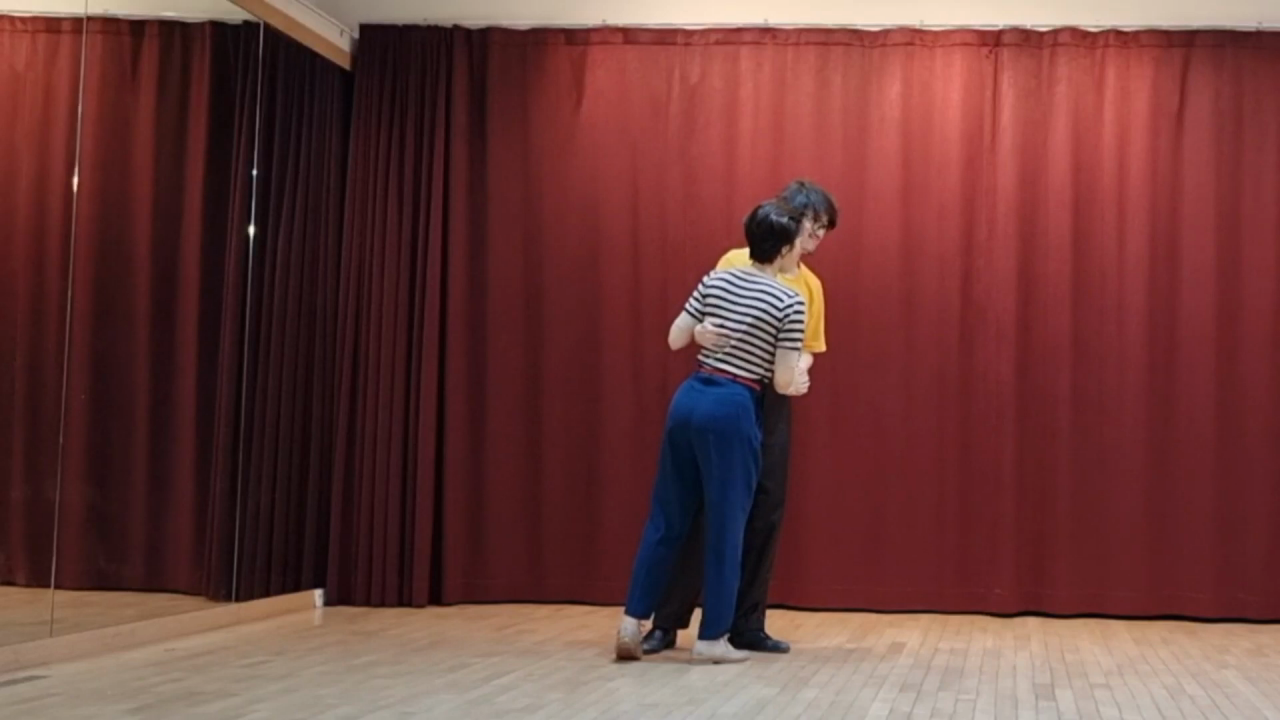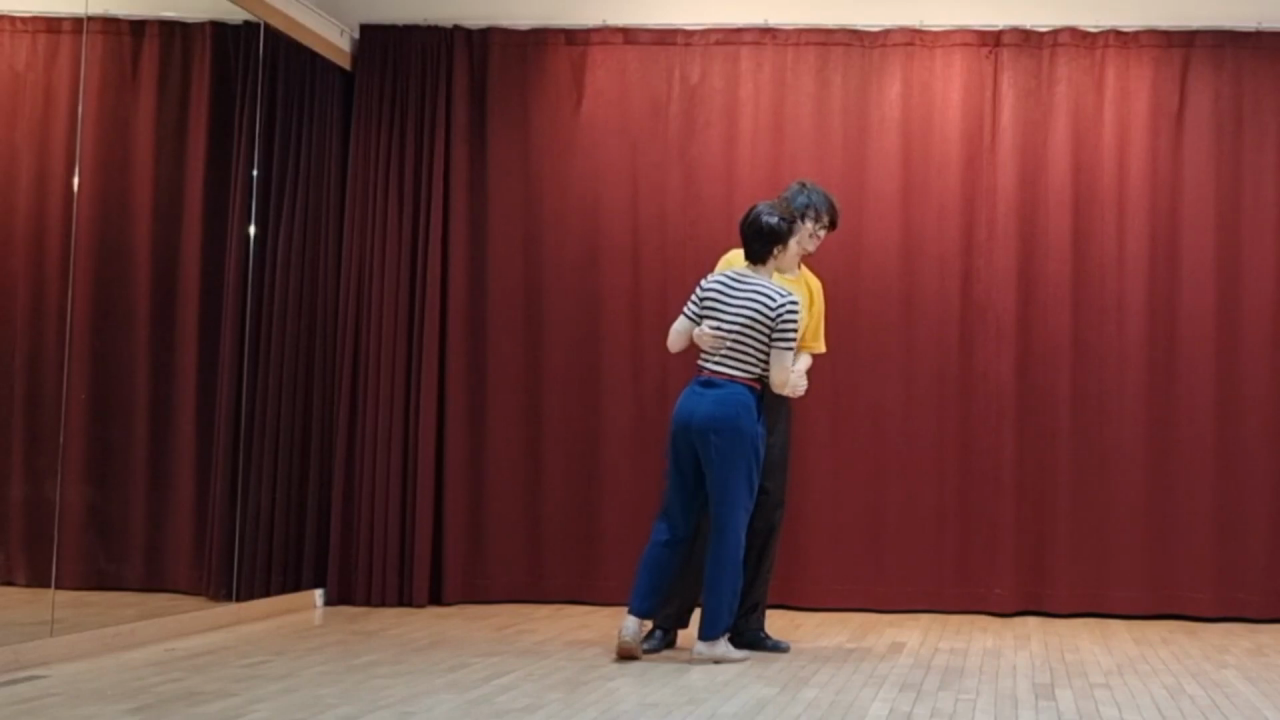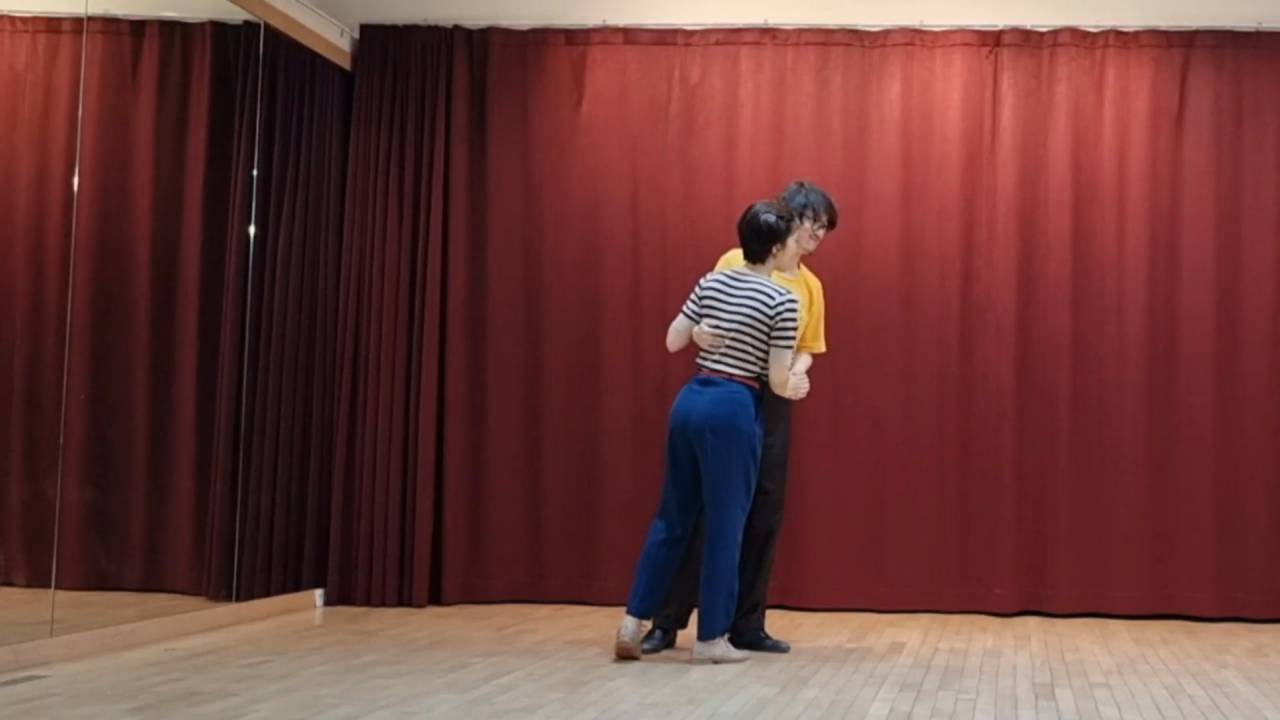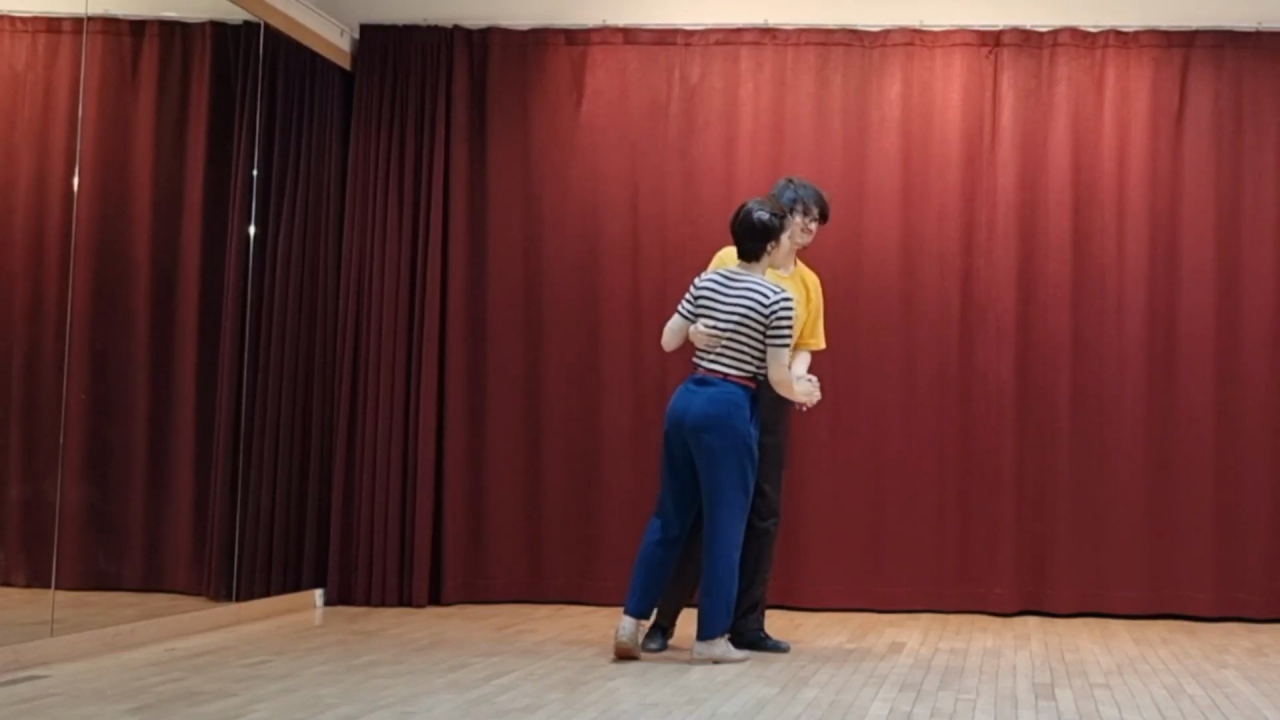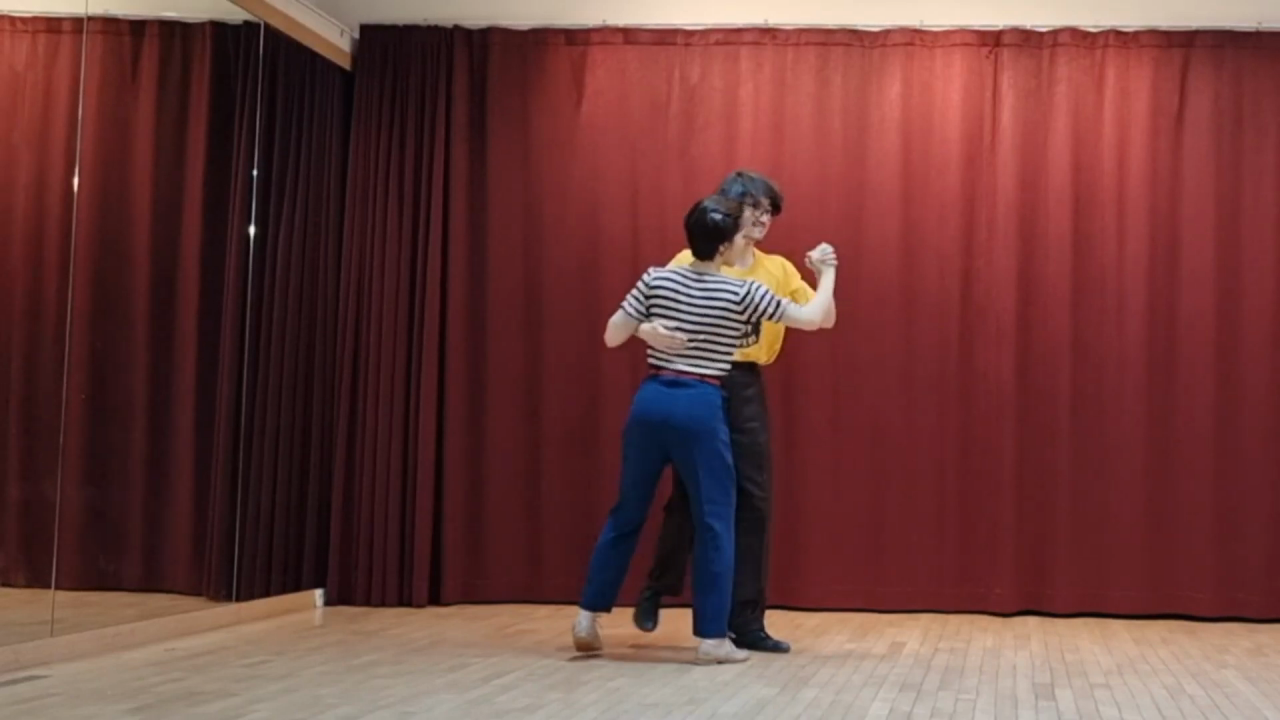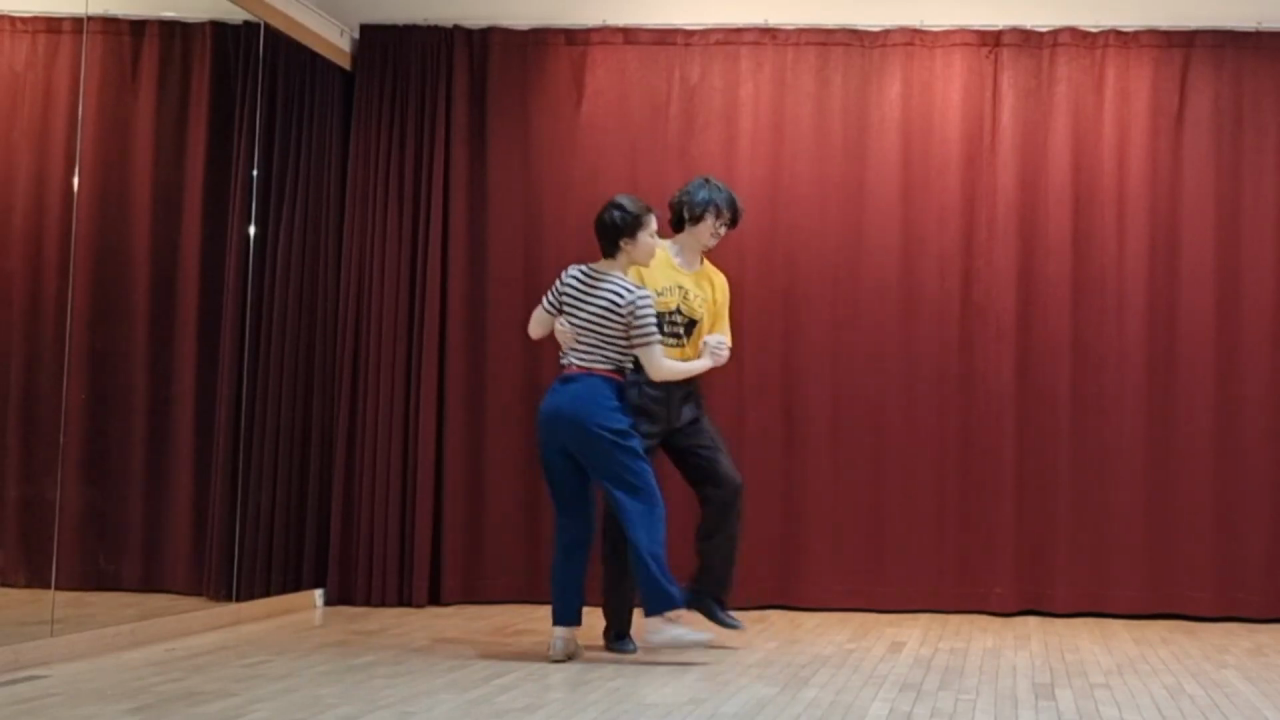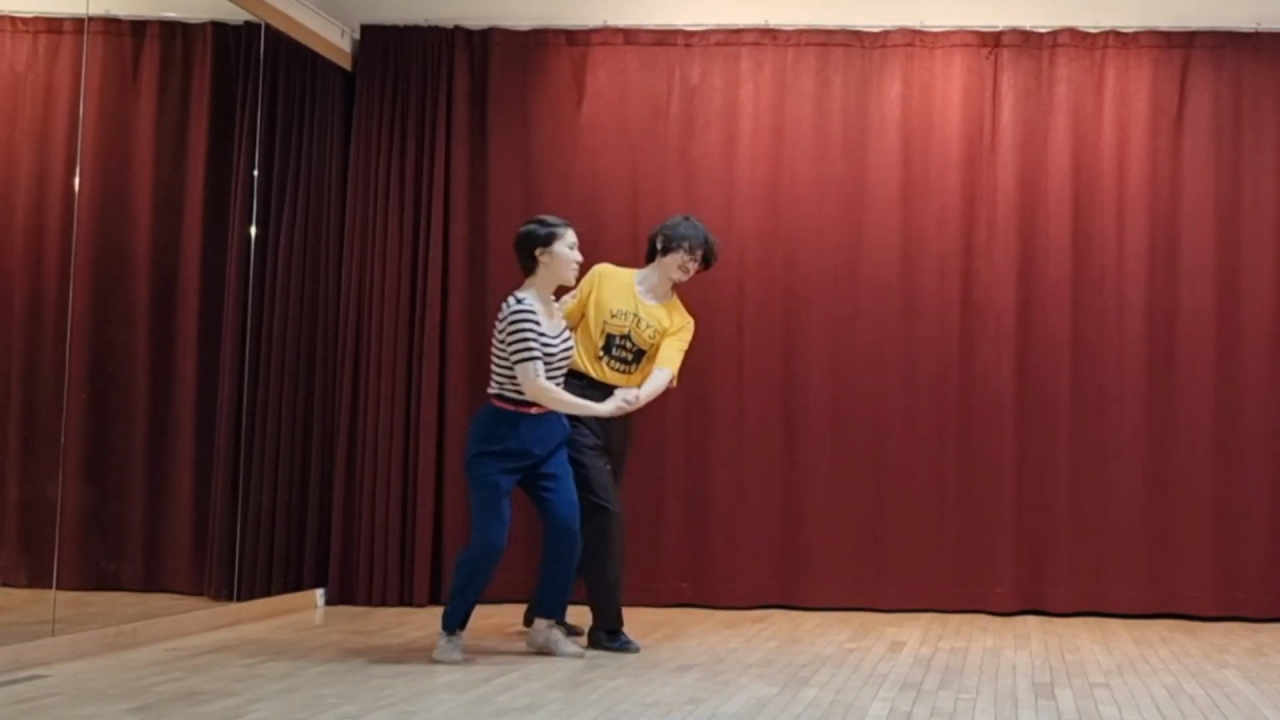
dt=0.4s
person 1, frame 1
left shoulder: (811, 286)
right shoulder: (737, 262)
left elbow: (807, 349)
right elbow: (700, 319)
left wrist: (798, 373)
right wrist: (701, 332)
left hip: (772, 405)
left knee: (765, 513)
left ankle: (747, 625)
right ankle: (667, 621)
person 1, frame 2
left shoulder: (811, 287)
right shoulder: (737, 263)
left elbow: (805, 349)
right elbow: (700, 319)
left wrist: (796, 375)
right wrist: (698, 333)
left hip: (772, 405)
left knee: (765, 512)
left ankle: (747, 624)
right ankle: (667, 621)
person 1, frame 3
left shoulder: (812, 287)
right shoulder: (737, 262)
left elbow: (805, 349)
right elbow: (700, 317)
left wrist: (794, 375)
right wrist: (697, 332)
left hip: (772, 405)
left knee: (764, 513)
left ankle: (747, 624)
right ankle: (666, 622)
person 1, frame 4
left shoulder: (809, 284)
right shoulder: (732, 260)
left elbow: (803, 348)
right elbow: (695, 316)
left wrist: (802, 381)
right wrist: (694, 330)
left hip: (770, 401)
left knee: (762, 512)
left ankle: (746, 624)
right ankle: (663, 621)
person 1, frame 5
left shoulder: (778, 269)
right shoulder: (692, 261)
left elbow: (823, 320)
left wrist: (826, 275)
right wrist: (648, 328)
left hip: (748, 391)
left knee: (754, 506)
right knee: (689, 496)
left ankle: (746, 623)
right ankle: (657, 590)
person 1, frame 6
left shoulder: (717, 282)
right shoulder: (638, 260)
left elbow: (721, 346)
left wrist: (719, 346)
right wrist: (564, 325)
left hip: (683, 394)
right hip: (632, 390)
left knee: (725, 482)
left ankle: (708, 591)
right ankle: (617, 625)
person 1, frame 7
left shoulder: (680, 321)
right shoulder: (603, 277)
left elbow: (666, 375)
left wrist: (638, 396)
left hip: (615, 412)
right hip: (572, 401)
left knee: (586, 512)
right knee: (603, 509)
right ankle: (607, 625)
person 2, frame 1
left shoulder: (715, 280)
right shoulder: (790, 303)
left elbow: (675, 339)
right elbow: (782, 381)
right wrist: (799, 384)
left hip: (688, 398)
right hip: (732, 410)
left knee: (668, 515)
right knee: (726, 522)
left ankle: (631, 623)
right ankle: (711, 637)
person 2, frame 2
left shoulder: (712, 284)
right shoulder: (784, 302)
left elbow: (675, 343)
right elbow: (777, 380)
right wrist: (795, 386)
left hip: (692, 401)
right hip: (735, 411)
left knee: (676, 515)
right knee: (728, 523)
left ankle: (634, 622)
right ankle: (712, 638)
person 2, frame 3
left shoulder: (711, 282)
right shoulder: (782, 300)
left elbow: (673, 341)
right elbow: (777, 379)
right wrist: (795, 389)
left hip: (690, 399)
right hip: (732, 410)
left knee: (674, 515)
right knee: (725, 522)
left ankle: (633, 623)
right ankle: (711, 637)
person 2, frame 4
left shoulder: (705, 282)
right shoulder: (778, 299)
left elbow: (668, 342)
right elbow: (777, 377)
right wrist: (803, 393)
left hip: (685, 400)
right hip: (727, 409)
left knee: (670, 518)
right knee: (724, 522)
left ankle: (630, 624)
right ankle: (711, 638)
person 2, frame 5
left shoulder: (655, 279)
right shoulder: (742, 293)
left elbow: (612, 336)
right elbow: (810, 318)
right wrist: (827, 275)
left hip: (650, 402)
right hip: (700, 409)
left knee: (627, 515)
right knee: (715, 525)
left ankle: (587, 618)
right ankle: (711, 637)
person 2, frame 6
left shoulder: (572, 277)
right shoulder: (635, 299)
left elbow: (536, 328)
right elbow: (656, 370)
right wrist: (703, 361)
left hip: (557, 404)
right hip: (599, 408)
left knee: (572, 521)
right knee: (645, 510)
left ankle: (564, 631)
right ankle: (662, 617)
person 2, frame 7
left shoulder: (554, 308)
right shoulder: (519, 312)
right elbow: (536, 389)
right wrist: (603, 407)
left hip: (545, 433)
right hip: (498, 435)
left knee: (566, 526)
right knee: (490, 539)
left ankle: (545, 625)
right ankle: (450, 630)
